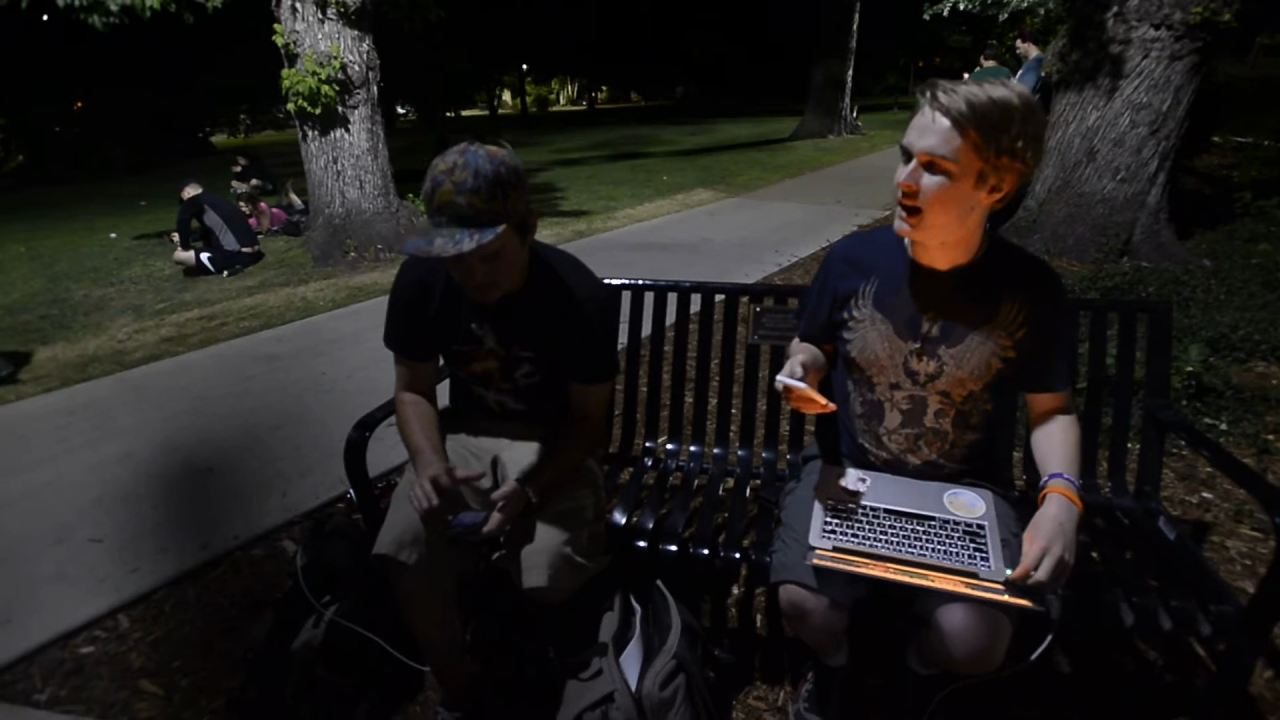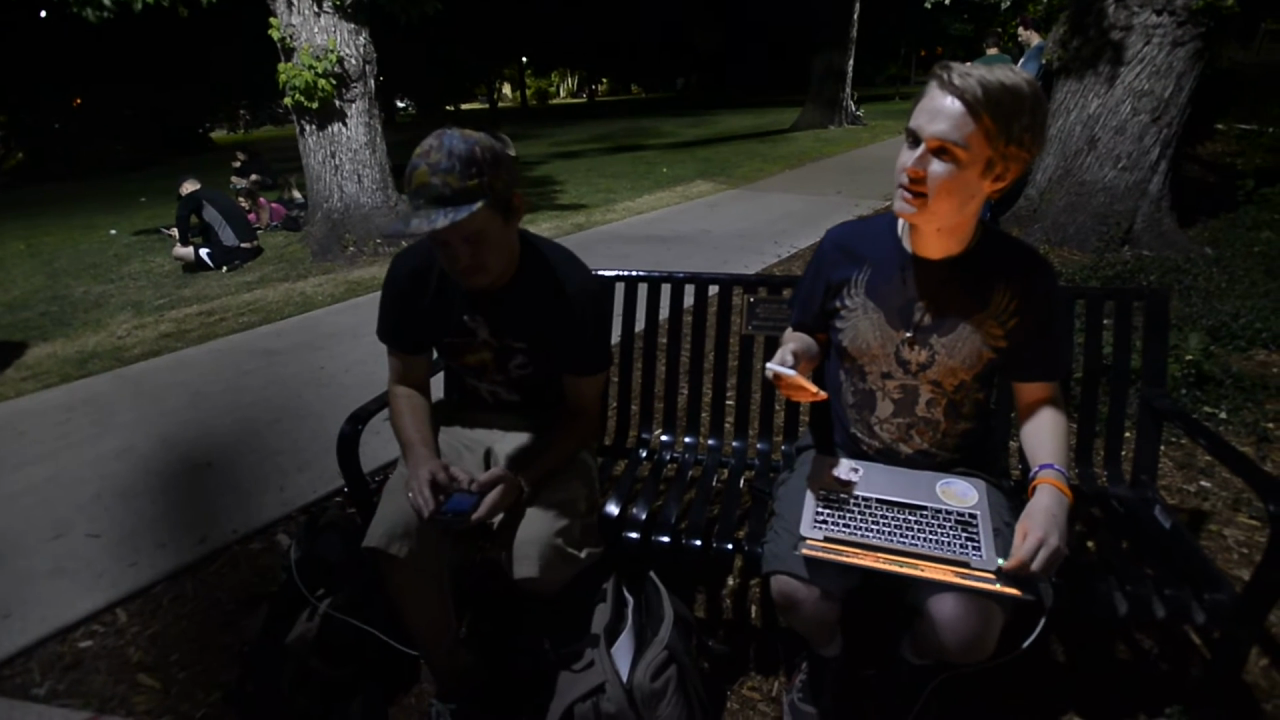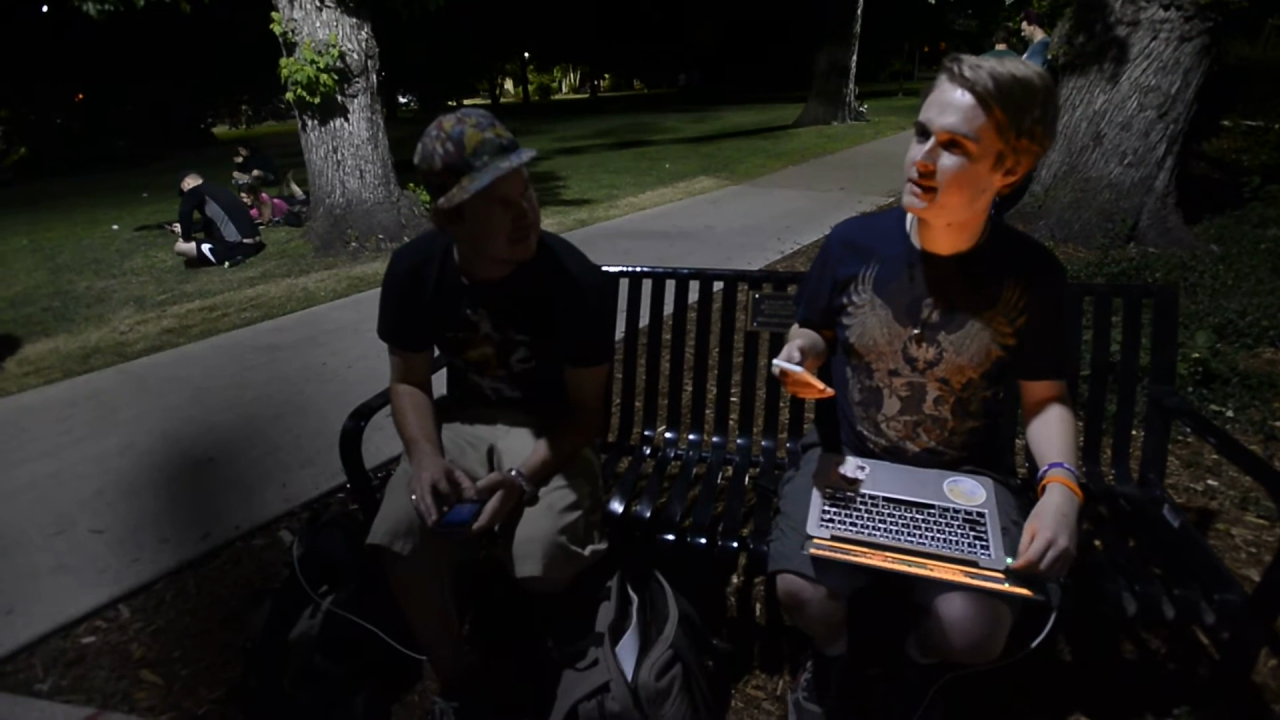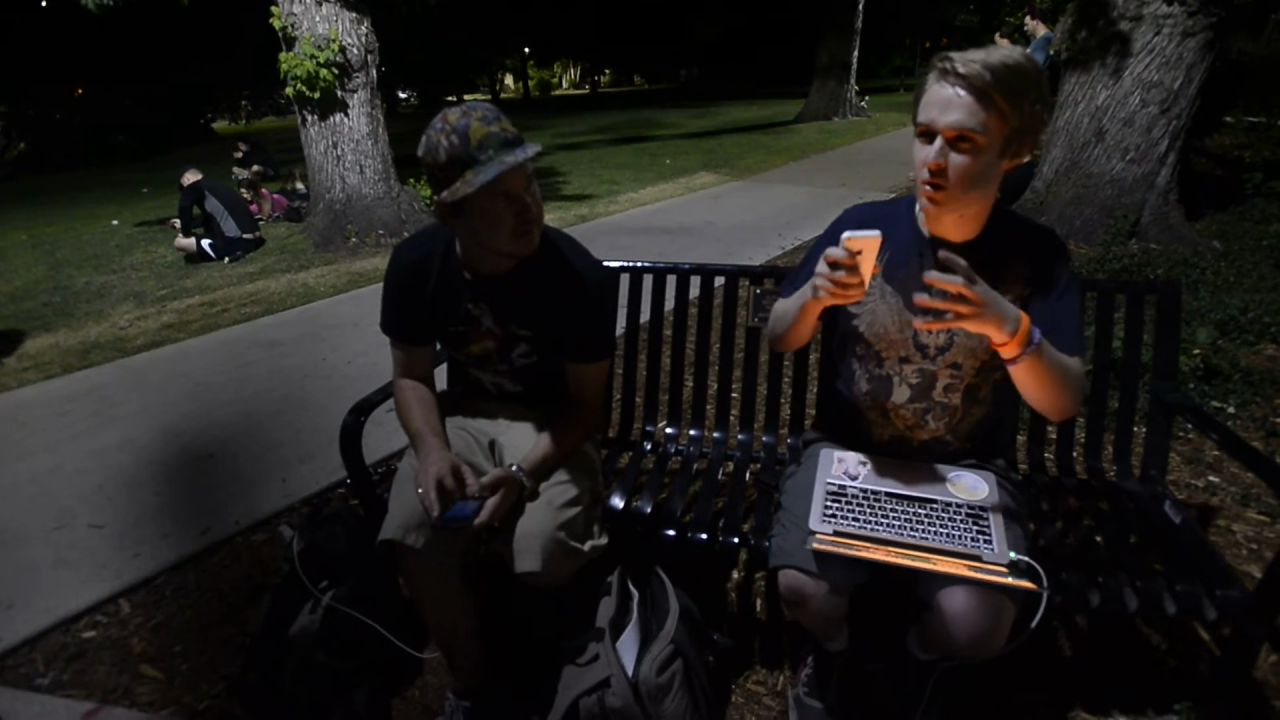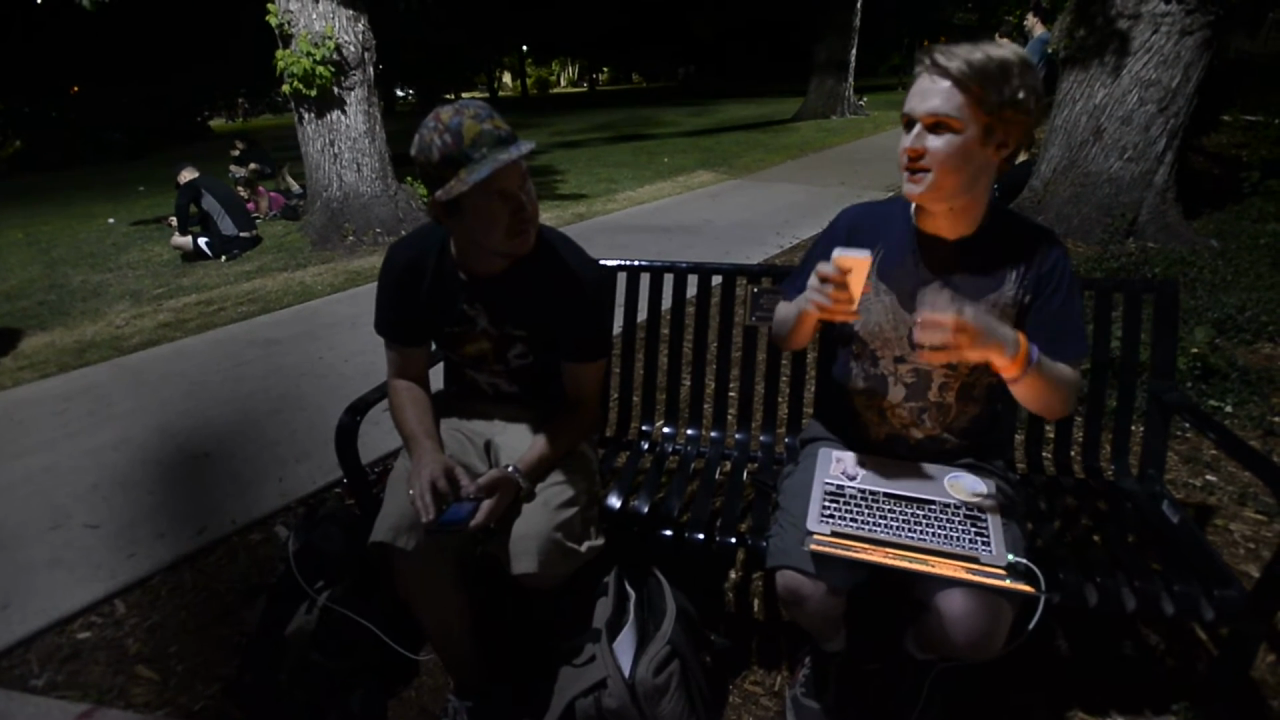
dt=1s
person 1, frame 1
left shoulder: (1030, 288)
right shoulder: (853, 259)
left elbow: (1051, 409)
right elbow: (815, 348)
left wrist: (1061, 495)
right wrist: (803, 368)
left hip: (965, 491)
right hip: (849, 473)
left knee: (974, 641)
right knee: (803, 604)
right ankle: (833, 664)
person 1, frame 2
left shoulder: (1022, 276)
right shoulder: (846, 247)
left elbow: (1037, 399)
right elbow: (807, 336)
left wrist: (1051, 485)
right wrist: (795, 358)
left hip: (957, 480)
right hip: (841, 462)
left knee: (966, 630)
right knee: (796, 594)
left ankle: (911, 667)
right ankle: (828, 654)
person 1, frame 3
left shoulder: (1031, 273)
right shoulder: (854, 242)
left elbow: (1044, 398)
right elbow: (812, 333)
left wrist: (1061, 486)
right wrist: (801, 353)
left hip: (964, 478)
right hip: (847, 459)
left knee: (972, 630)
right knee: (802, 593)
right ankle: (833, 655)
person 1, frame 4
left shoulder: (1036, 255)
right shoulder: (863, 226)
left elbow: (1063, 402)
right elbow: (779, 340)
left wrist: (1007, 326)
right wrist: (813, 297)
left hip: (964, 468)
right hip: (847, 449)
left knee: (977, 625)
right knee: (804, 590)
left ankle: (911, 659)
right ankle: (833, 649)
person 1, frame 5
left shoulder: (1034, 256)
right shoulder: (860, 226)
left elbow: (1061, 400)
right elbow: (782, 339)
left wrist: (1004, 348)
right wrist: (809, 309)
left hip: (962, 466)
right hip: (846, 446)
left knee: (975, 627)
right knee: (801, 590)
left ankle: (908, 659)
right ankle: (830, 650)
person 2, frame 1
left shoulder: (578, 295)
right shoulder: (419, 281)
left elbow: (590, 420)
right elbow: (413, 390)
left wrist: (531, 491)
right wrist: (428, 462)
left hip: (553, 442)
right hip: (467, 433)
left knee: (549, 572)
right knee: (404, 550)
person 2, frame 2
left shoulder: (571, 288)
right shoulder: (412, 273)
left elbow: (585, 413)
right elbow: (407, 383)
left wrist: (523, 478)
right wrist: (421, 458)
left hip: (547, 432)
right hip: (462, 423)
left knee: (541, 565)
right knee: (395, 542)
right ankle: (453, 685)
person 2, frame 3
left shoulder: (575, 281)
right shoulder: (414, 269)
left elbow: (586, 408)
right elbow: (409, 380)
left wrist: (524, 479)
right wrist: (426, 457)
left hip: (551, 431)
right hip: (464, 421)
left knee: (542, 561)
right knee: (400, 540)
person 2, frame 4
left shoulder: (577, 276)
right shoulder: (416, 263)
left elbow: (586, 403)
right elbow: (411, 374)
left wrist: (524, 474)
right wrist: (432, 451)
left hip: (552, 425)
right hip: (466, 415)
left knee: (543, 558)
right knee: (413, 537)
person 2, frame 5
left shoulder: (574, 276)
right shoulder: (411, 264)
left elbow: (583, 404)
right elbow: (406, 376)
left wrist: (521, 476)
right wrist: (426, 454)
left hip: (549, 426)
right hip: (462, 415)
left knee: (539, 561)
right knee: (406, 541)
